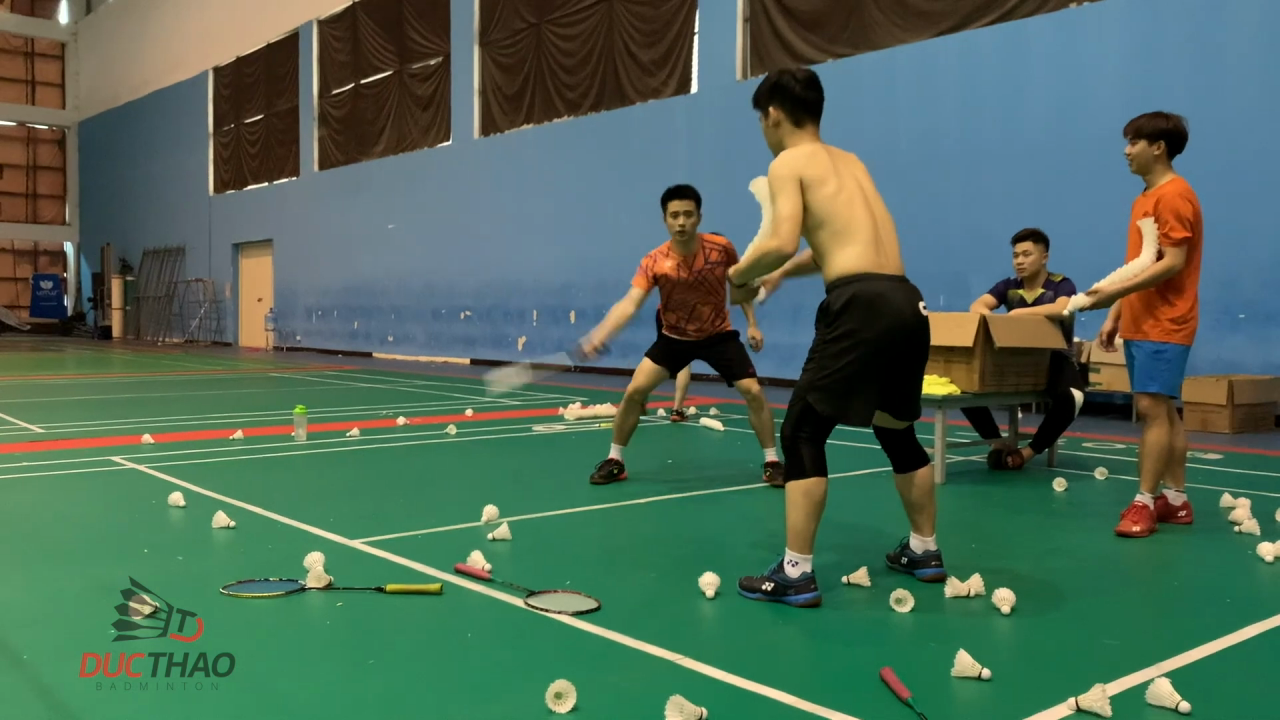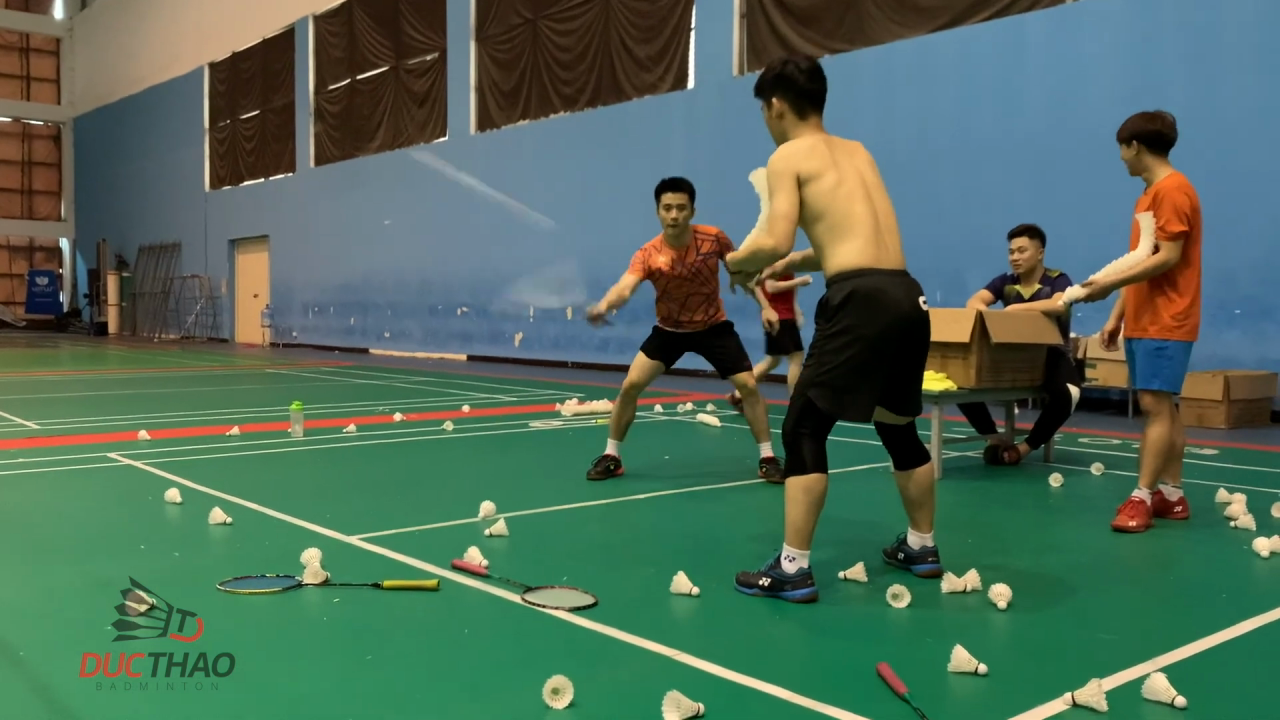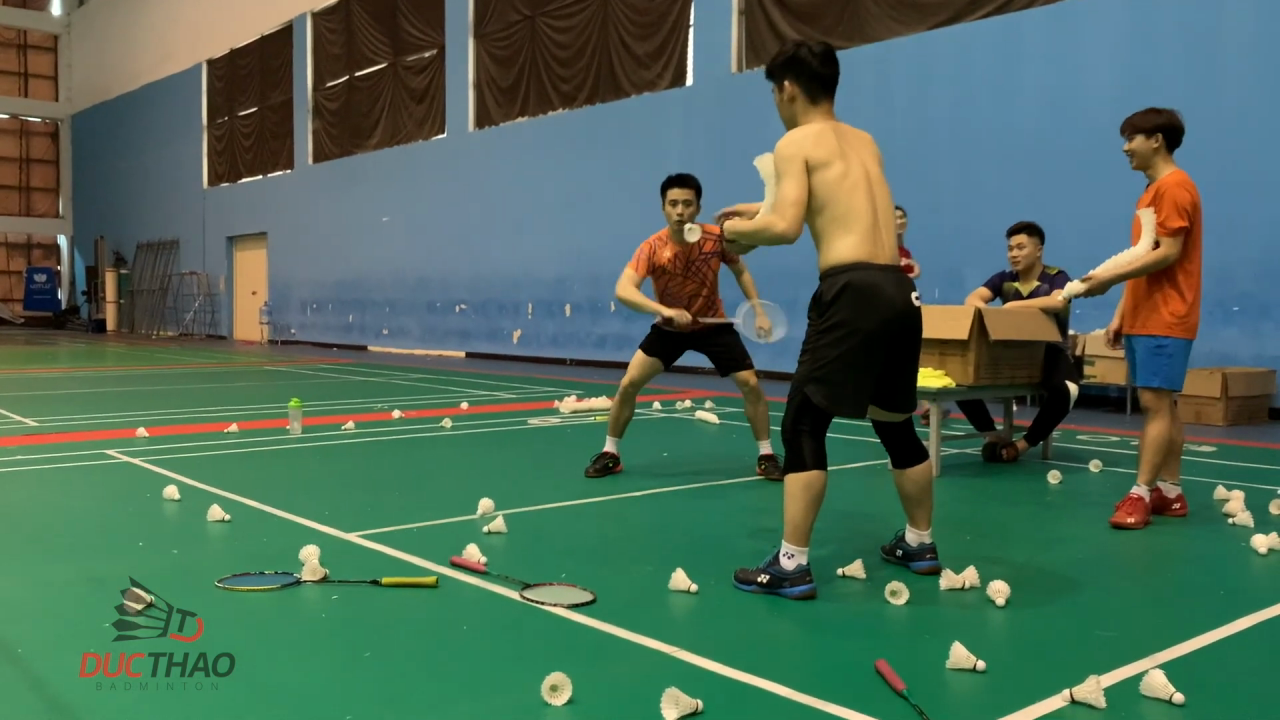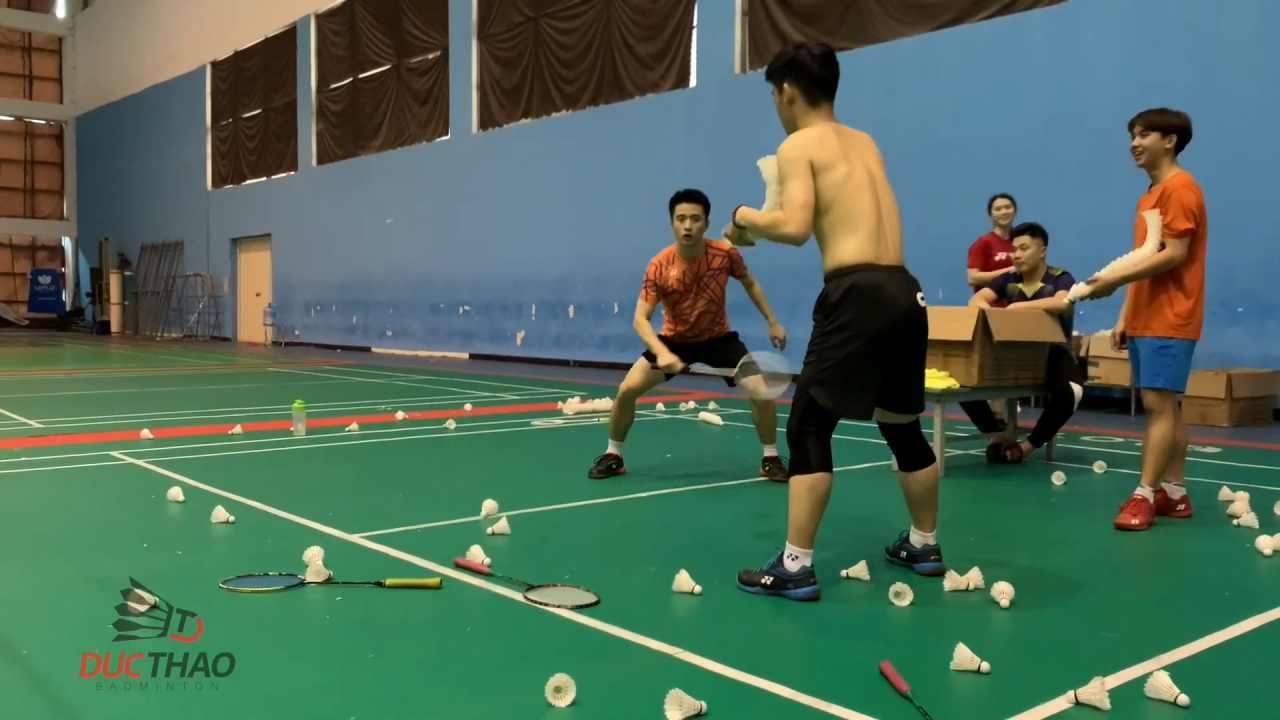
dt=1s
person 1, frame 1
left shoulder: (788, 163)
right shoulder: (850, 163)
left elbow: (781, 243)
left wrist: (741, 274)
right wrist: (782, 272)
left hip: (862, 305)
right hip: (904, 301)
left knee: (802, 434)
right knee: (897, 430)
left ankle: (796, 574)
right ankle: (924, 550)
person 1, frame 2
left shoulder: (787, 157)
right shoulder: (857, 152)
left elbow: (774, 241)
left wrist: (737, 260)
right wrist: (789, 267)
left hip: (862, 299)
right hip: (905, 295)
left knee: (804, 429)
right knee: (898, 426)
left ankle: (793, 570)
right ankle: (921, 547)
person 1, frame 3
left shoulder: (797, 142)
right shoulder: (864, 142)
left elbow: (785, 227)
left wrist: (736, 231)
right wrist: (763, 213)
left hip: (854, 293)
right hip: (899, 290)
left knee: (803, 425)
right knee: (895, 423)
left ankle: (791, 565)
right ankle: (919, 544)
person 1, frame 4
left shoulder: (798, 146)
right shoulder: (864, 143)
left elbow: (795, 227)
left wrist: (747, 219)
right wrist: (763, 221)
left hip: (858, 294)
right hip: (903, 290)
left knee: (808, 427)
right knee: (902, 425)
left ankle: (796, 567)
right ankle: (924, 545)
person 2, frame 1
left shoulder: (1174, 195)
right shoulder: (1145, 198)
left elbow: (1172, 264)
left wrist: (1113, 291)
right wrist: (1114, 316)
left hip: (1163, 325)
right hip: (1142, 324)
left knee: (1151, 408)
right knee: (1164, 410)
left ankle: (1145, 502)
right ankle: (1175, 499)
person 2, frame 2
left shoulder: (1172, 189)
right shoulder: (1150, 193)
left elbow: (1168, 257)
left wrist: (1109, 284)
right wrist: (1116, 315)
left hip: (1165, 322)
right hip: (1145, 320)
left knee: (1155, 405)
right knee: (1163, 406)
left ankle: (1143, 497)
right ankle: (1171, 494)
person 2, frame 3
left shoulder: (1174, 187)
right shoulder: (1150, 192)
left elbow: (1167, 254)
left wrist: (1109, 278)
right wrist: (1120, 314)
left hip: (1164, 319)
right hip: (1143, 318)
left knee: (1155, 403)
right knee: (1162, 405)
left ankle: (1141, 494)
right ankle: (1169, 491)
person 2, frame 4
left shoulder: (1180, 188)
right shoulder: (1149, 195)
left elbow: (1174, 255)
left wrist: (1115, 279)
right wrist: (1124, 316)
left hip: (1168, 320)
right hip: (1146, 319)
left knee: (1158, 403)
right knee: (1166, 405)
left ankle: (1146, 494)
right ankle: (1174, 492)
person 3, frame 1
left shoulder: (721, 247)
right shoulder: (655, 261)
right elbow: (629, 304)
left wrist: (752, 324)
right wrist: (599, 335)
left hip: (719, 336)
right hip: (674, 338)
left knee: (753, 393)
right knee: (634, 393)
left ankle: (772, 462)
right ankle: (615, 461)
person 3, frame 2
left shoulder: (713, 238)
right shoulder: (648, 254)
right elbow: (623, 288)
right wrist: (602, 306)
left hip: (714, 328)
right hip: (669, 330)
left knee: (749, 387)
right knee: (630, 386)
left ankle: (767, 458)
right ankle: (611, 456)
person 3, frame 3
left shoulder: (716, 237)
right shoulder: (652, 247)
left elbow: (740, 270)
right elbow: (624, 291)
left wrist: (757, 310)
right wrist: (665, 311)
left hip: (714, 327)
right hip: (668, 329)
left knee: (751, 385)
right knee: (628, 384)
left ankle: (766, 456)
right ankle: (610, 453)
person 3, frame 4
left shoulder: (725, 253)
right shoulder: (659, 266)
left elbow: (750, 284)
right elbow: (641, 319)
left wrist: (773, 321)
right wrist: (661, 352)
left hip: (718, 338)
right hip: (675, 340)
left knee: (760, 391)
right knee: (627, 390)
left ankle: (771, 457)
right ankle: (613, 455)
person 4, frame 1
left shoulder: (1061, 284)
right shoulder: (1008, 286)
left elbow: (1062, 309)
right elbow: (977, 306)
left wrist: (1017, 313)
left hip: (1054, 361)
left knee: (1070, 398)
left ankle: (1029, 451)
right ankle: (999, 443)
person 4, frame 2
left shoulder: (1058, 280)
right shoulder: (1005, 281)
left elbow: (1058, 305)
right elbow: (974, 302)
left wrist: (1014, 308)
left hip: (1051, 357)
left knee: (1066, 394)
left ankle: (1026, 447)
right ankle: (995, 439)
person 4, frame 3
left shoulder: (1056, 277)
right shoulder: (1004, 279)
left elbow: (1057, 302)
right elbow: (972, 299)
left wrist: (1012, 305)
left hip: (1049, 354)
left knee: (1065, 391)
left ankle: (1025, 443)
right ankle: (994, 437)
person 4, frame 4
left shoulder: (1060, 278)
right shoulder: (1008, 280)
left elbow: (1061, 303)
right elbow: (976, 300)
left wrist: (1016, 307)
left hip: (1053, 354)
left knee: (1069, 392)
left ankle: (1028, 445)
right ankle: (998, 437)
